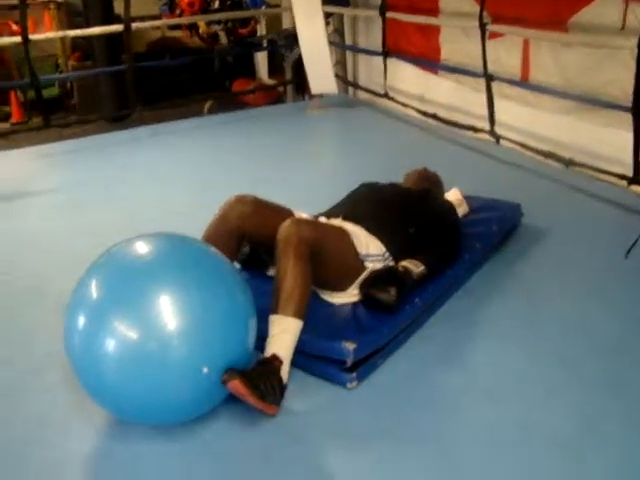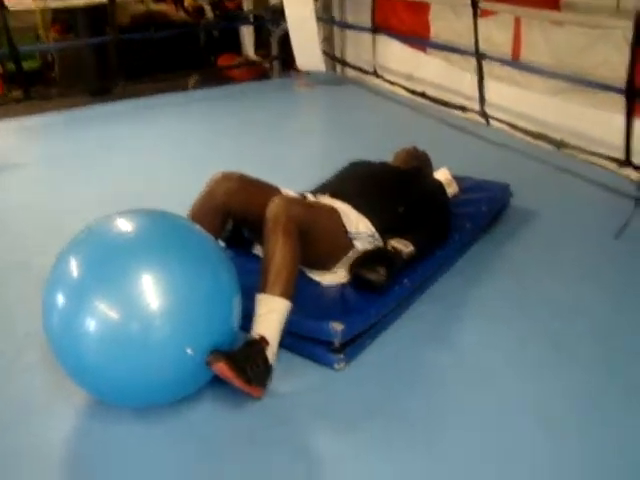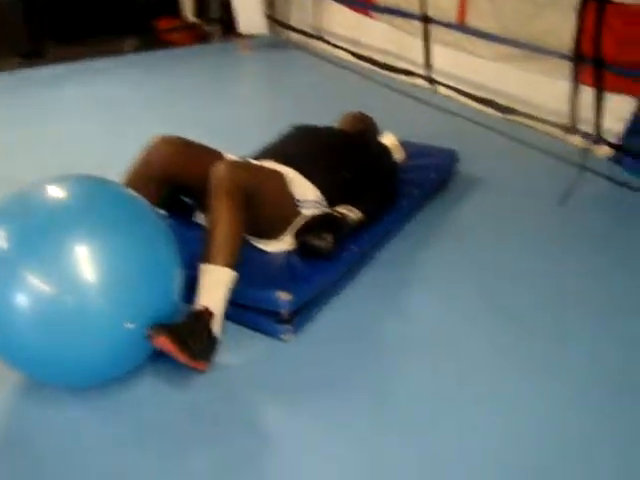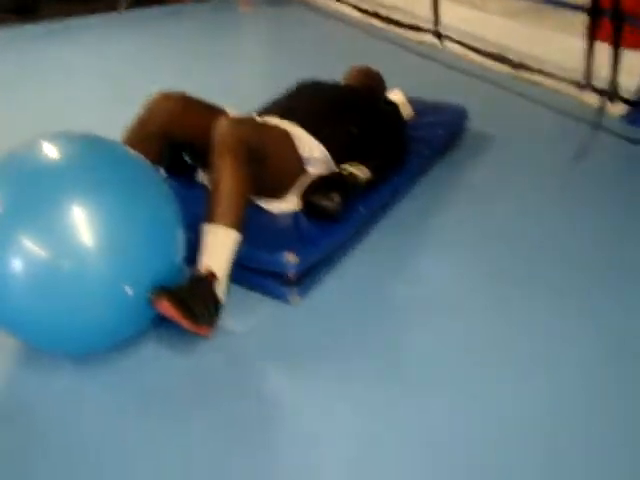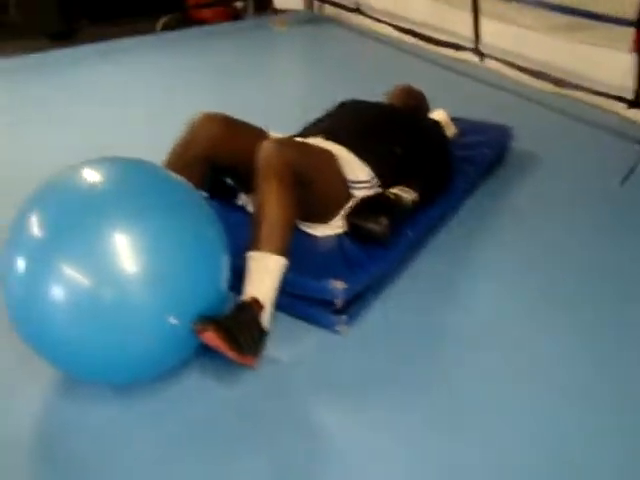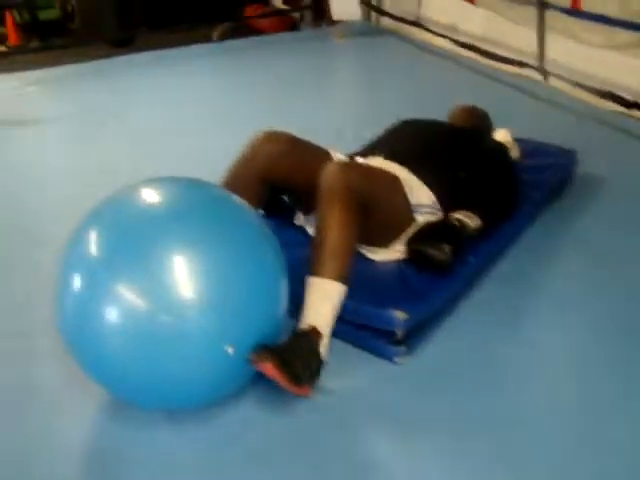
dt=0.2s
person 1, frame 1
left shoulder: (437, 209)
right shoulder: (372, 189)
left elbow: (445, 248)
left wrist: (405, 274)
right wrist: (262, 244)
left hip: (366, 250)
right hip: (321, 235)
left knee: (296, 231)
right knee: (241, 208)
left ankle: (274, 371)
person 1, frame 2
left shoulder: (426, 189)
right shoulder: (361, 167)
left elbow: (435, 227)
left wrist: (394, 253)
right wrist: (248, 222)
left hip: (354, 227)
right hip: (307, 219)
left knee: (285, 209)
right knee: (228, 185)
left ankle: (261, 351)
person 1, frame 3
left shoulder: (372, 154)
right shoulder: (307, 132)
left elbow: (381, 193)
right elbow: (262, 158)
left wrist: (341, 220)
left hip: (301, 194)
right hip: (247, 189)
left knee: (229, 173)
right knee: (167, 148)
left ankle: (205, 324)
person 1, frame 4
left shoulder: (380, 111)
right shoulder: (312, 88)
left elbow: (390, 152)
right elbow: (264, 115)
left wrist: (349, 178)
left hip: (305, 151)
right hip: (250, 146)
left knee: (233, 131)
right knee: (167, 106)
left ankle: (209, 288)
person 1, frame 5
left shoulder: (423, 131)
right shoulder: (353, 107)
left elbow: (435, 172)
right elbow: (306, 135)
left wrist: (394, 200)
right wrist: (230, 167)
left hip: (350, 173)
right hip: (292, 167)
left knee: (278, 153)
right knee: (210, 127)
left ankle: (254, 315)
person 1, frame 6
left shoulder: (486, 152)
right shoulder: (414, 126)
left elbow: (500, 197)
right elbow: (363, 156)
left wrist: (457, 227)
left hip: (412, 195)
right hip: (354, 185)
left knee: (342, 176)
right knee: (270, 146)
